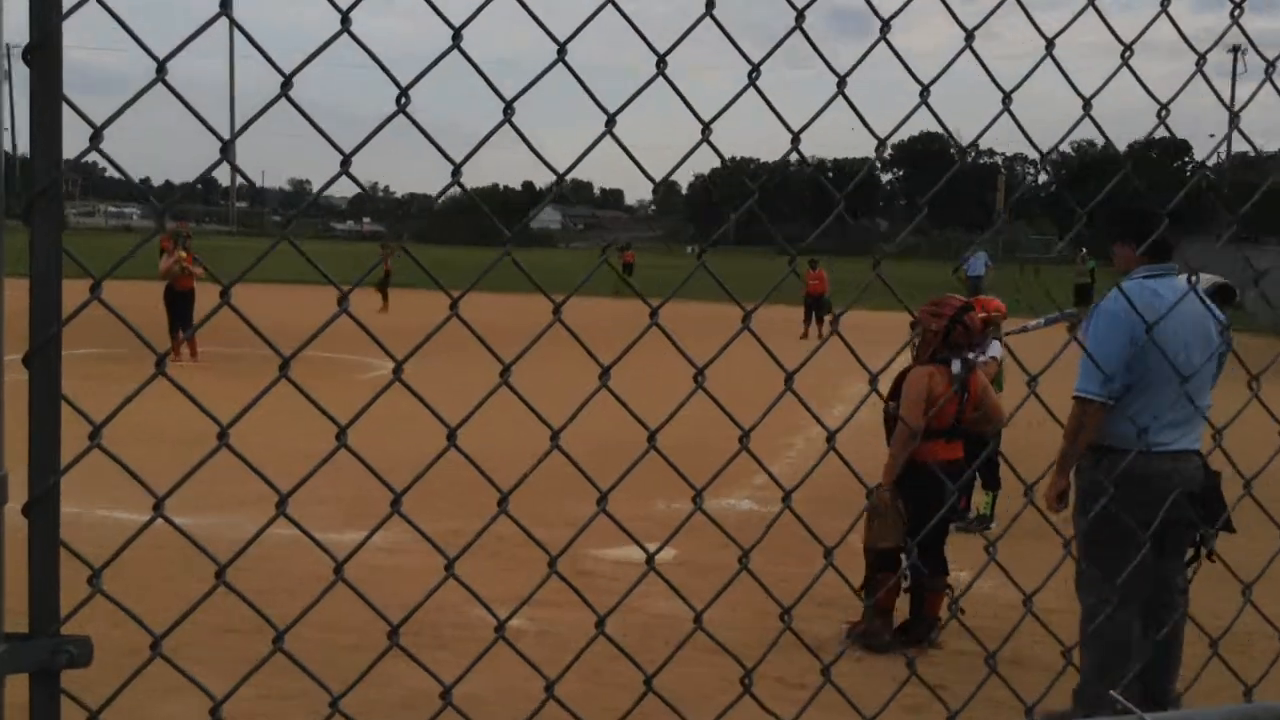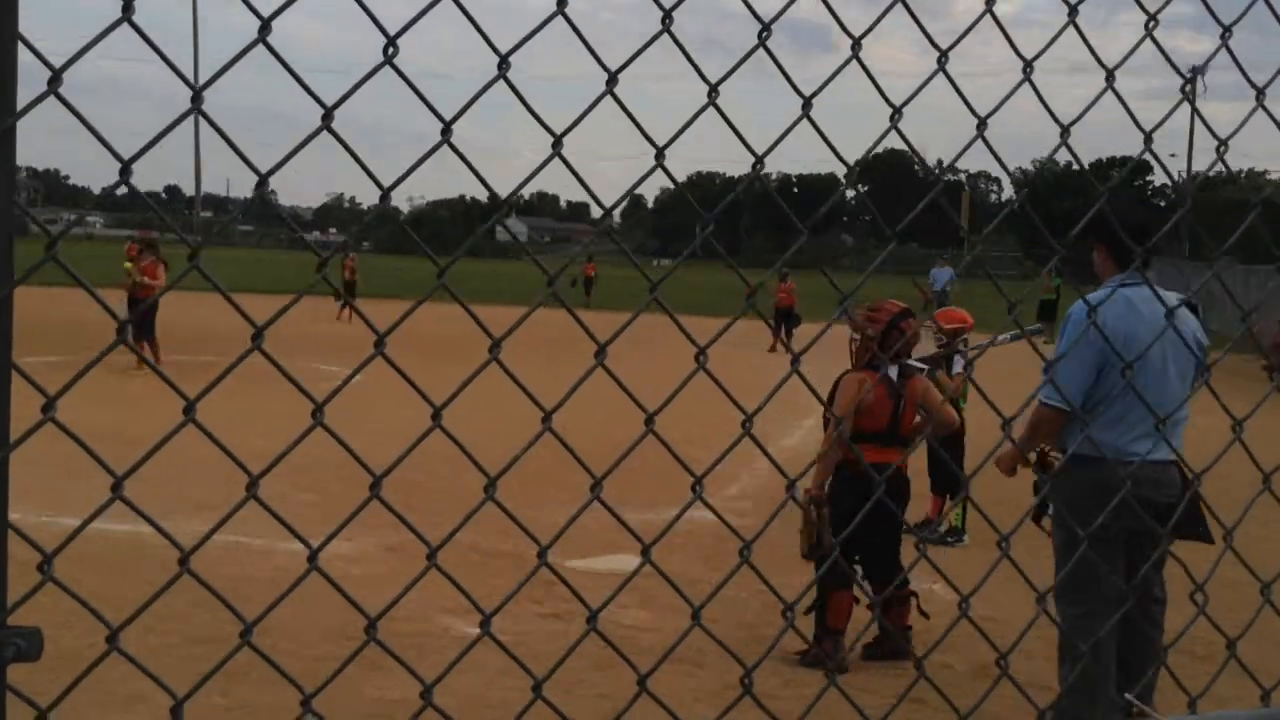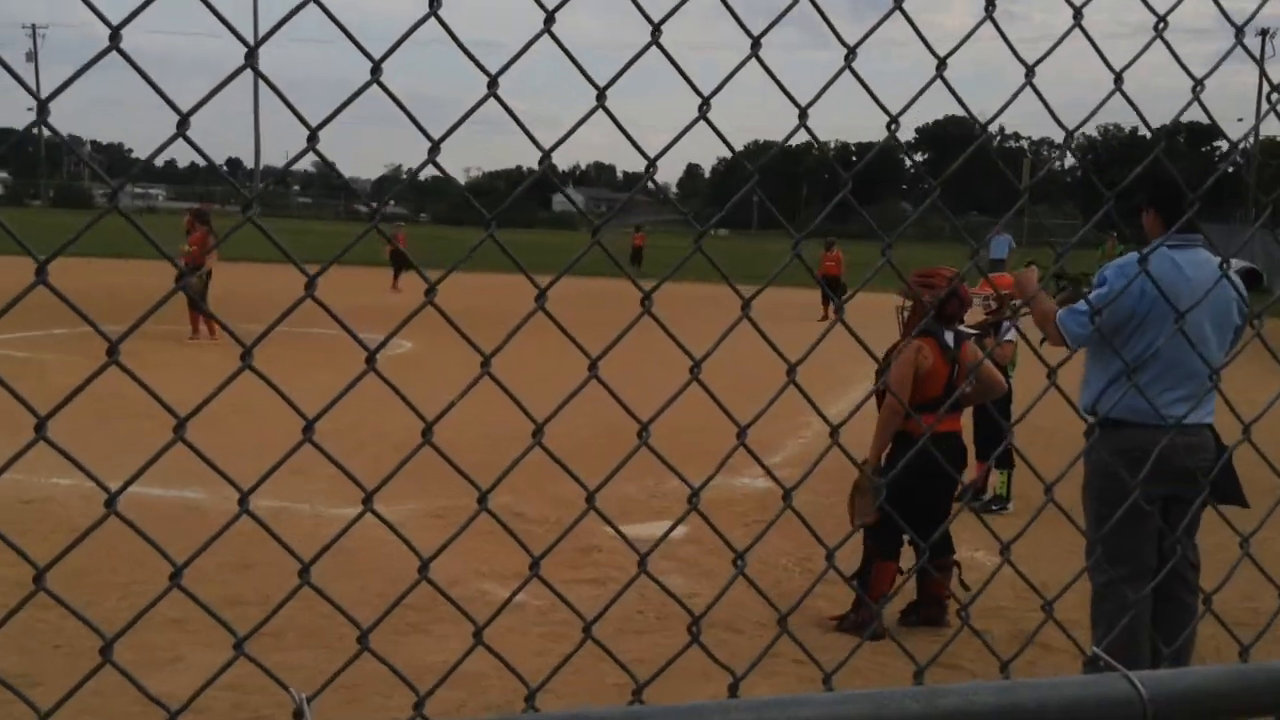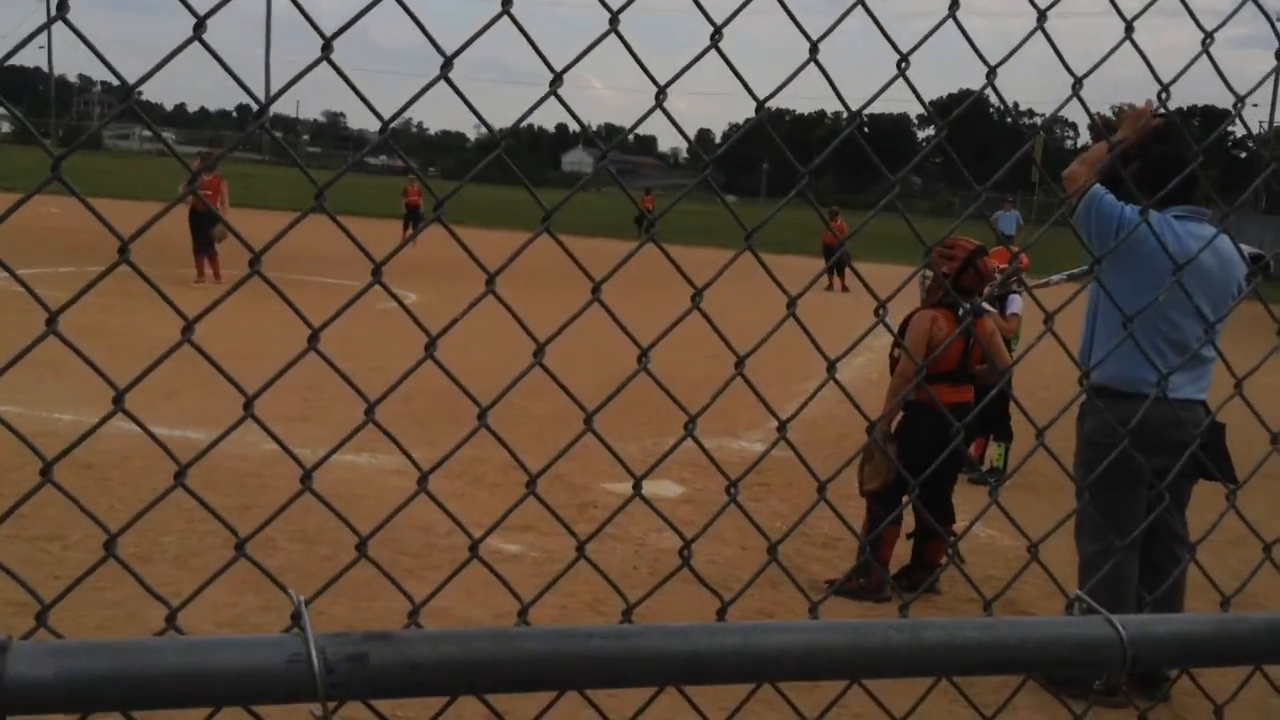
dt=0.7s
person 1, frame 1
left shoulder: (1118, 305)
right shoulder: (1208, 309)
left elbow: (1093, 402)
right elbow: (1203, 393)
left wrist: (1061, 471)
left hip: (1120, 470)
right hip: (1186, 468)
left knee: (1110, 597)
right knee: (1166, 594)
person 1, frame 2
left shoulder: (1093, 310)
right shoulder: (1184, 316)
left elbow: (1058, 405)
right elbow: (1176, 396)
left wrist: (1017, 452)
left hip: (1097, 477)
right hip: (1163, 479)
left knee: (1089, 608)
right knee: (1144, 604)
person 1, frame 3
left shoulder: (1131, 271)
right shoulder: (1228, 282)
left elbow: (1065, 332)
right elbow: (1216, 353)
left wrist: (1031, 291)
left hip: (1127, 442)
right hip: (1195, 444)
left knee: (1121, 575)
right knee: (1178, 572)
person 1, frame 4
left shoulder: (1132, 232)
right shoulder: (1230, 253)
left elbow: (1075, 177)
left wrist: (1124, 136)
left hip: (1121, 410)
right hip: (1187, 416)
left knee: (1109, 542)
right knee: (1166, 542)
left ankle: (1103, 670)
right ankle: (1151, 667)
person 2, frame 1
left shoulder: (923, 375)
right shoulder: (972, 375)
left elbow: (907, 432)
right elbow: (997, 418)
left wrist: (886, 481)
left hip: (918, 473)
right hip: (951, 472)
left knee: (885, 546)
right knee: (930, 549)
left ankle: (877, 625)
right ankle: (923, 625)
person 2, frame 2
left shoulder: (856, 380)
right shoulder: (915, 381)
left elbow: (837, 437)
right elbow: (949, 421)
left wrist: (817, 485)
left hip: (856, 479)
right hip: (895, 480)
left knee: (836, 560)
right knee: (886, 559)
left ankle: (829, 646)
right ankle: (897, 637)
person 2, frame 3
left shoulder: (912, 349)
right shoulder: (963, 347)
left elbow: (894, 408)
right elbow: (996, 386)
left wrist: (873, 458)
left hip: (914, 450)
right hip: (950, 448)
left knee: (883, 529)
right knee: (933, 528)
left ankle: (867, 614)
right ankle: (933, 605)
person 2, frame 4
left shoulder: (928, 318)
right shoulder: (982, 322)
left elbow: (906, 374)
right elbow: (1003, 366)
left wrist: (883, 422)
left hip: (926, 417)
right hip: (960, 417)
left knee: (886, 492)
right knee: (937, 495)
left ankle: (871, 577)
right ankle: (924, 571)
person 3, frame 1
left shoulder: (993, 344)
left elbow: (988, 373)
left wrist: (969, 356)
left knee: (987, 463)
right knee: (965, 460)
left ankle: (986, 516)
right ankle: (962, 509)
person 3, frame 2
left shoulder: (959, 357)
right shoulder: (939, 357)
left elbow: (955, 391)
left wrist: (937, 370)
left knee: (954, 474)
right knee: (936, 472)
left ankle: (958, 529)
right ankle: (934, 519)
person 3, frame 3
left shoulder: (1008, 325)
right shoulder: (987, 325)
left elbow: (1003, 358)
left wrist: (985, 337)
left hip: (998, 391)
left knee: (999, 441)
right knee: (982, 440)
left ankle: (1002, 497)
right ankle: (978, 487)
person 3, frame 4
left shoulder: (1013, 299)
right shoulder: (993, 296)
left elbow: (1009, 331)
left wrist: (989, 309)
left knee: (998, 415)
right knee: (979, 411)
left ankle: (998, 469)
right ankle: (977, 458)
